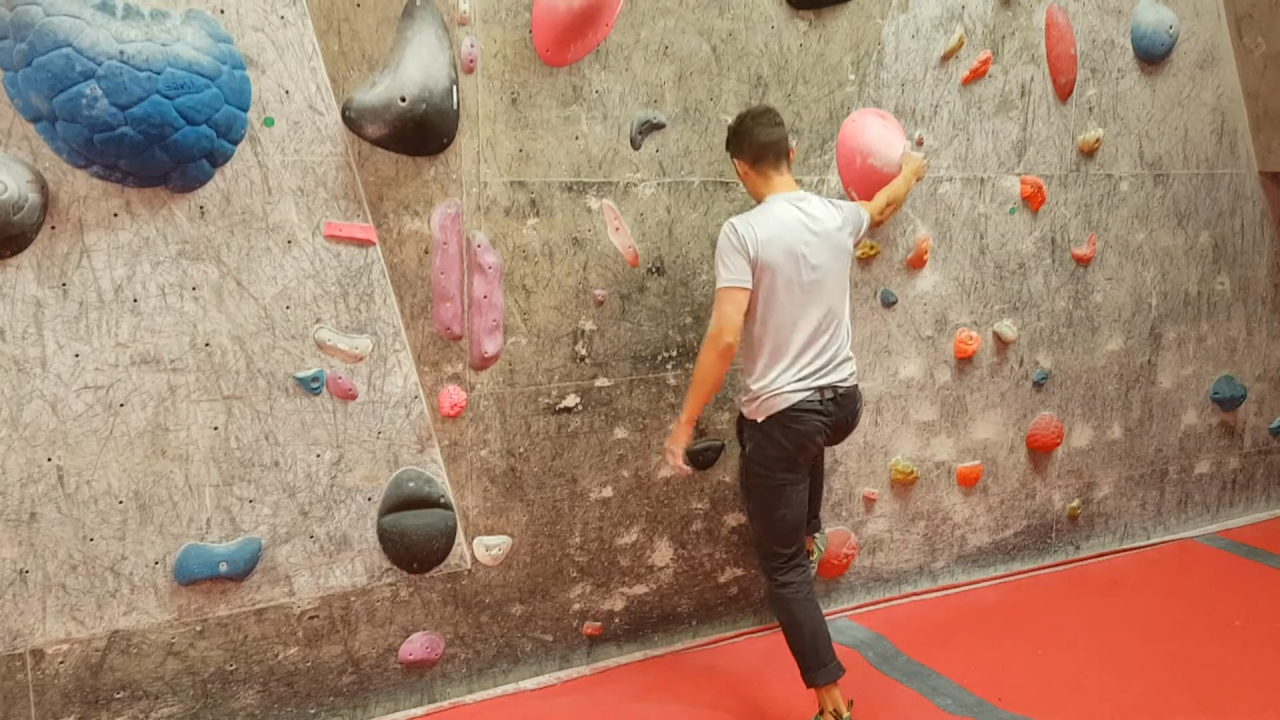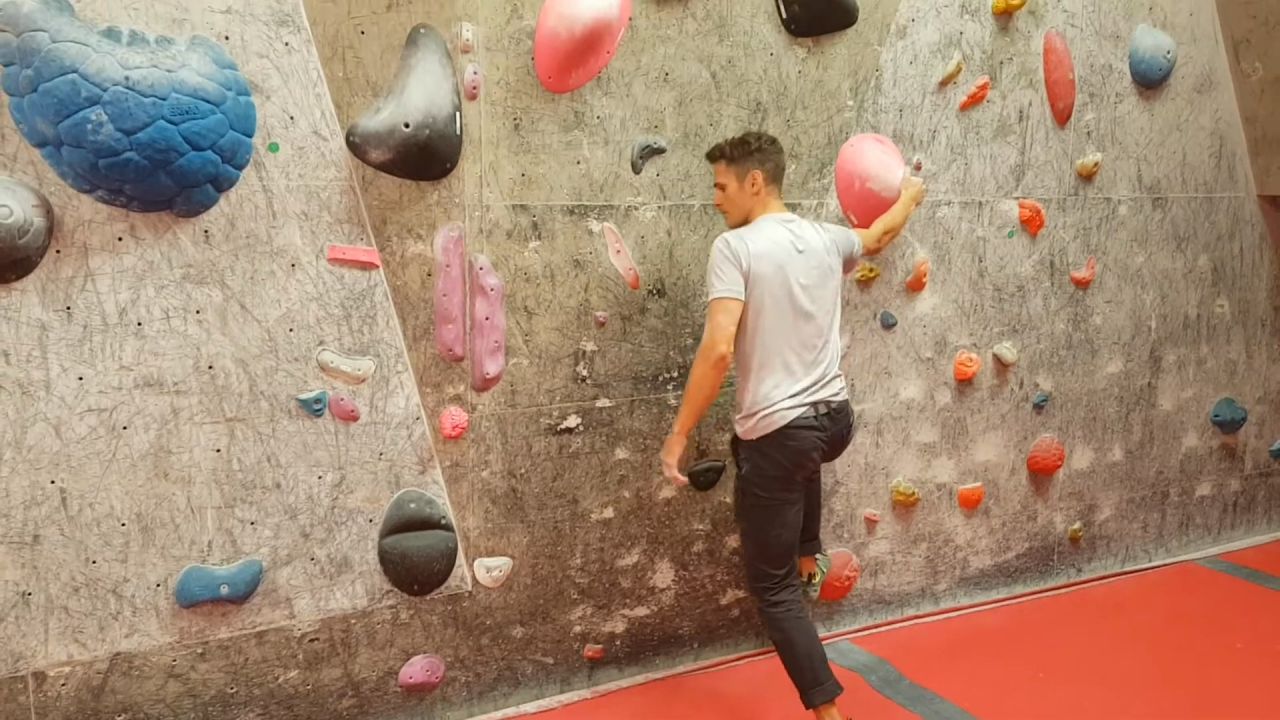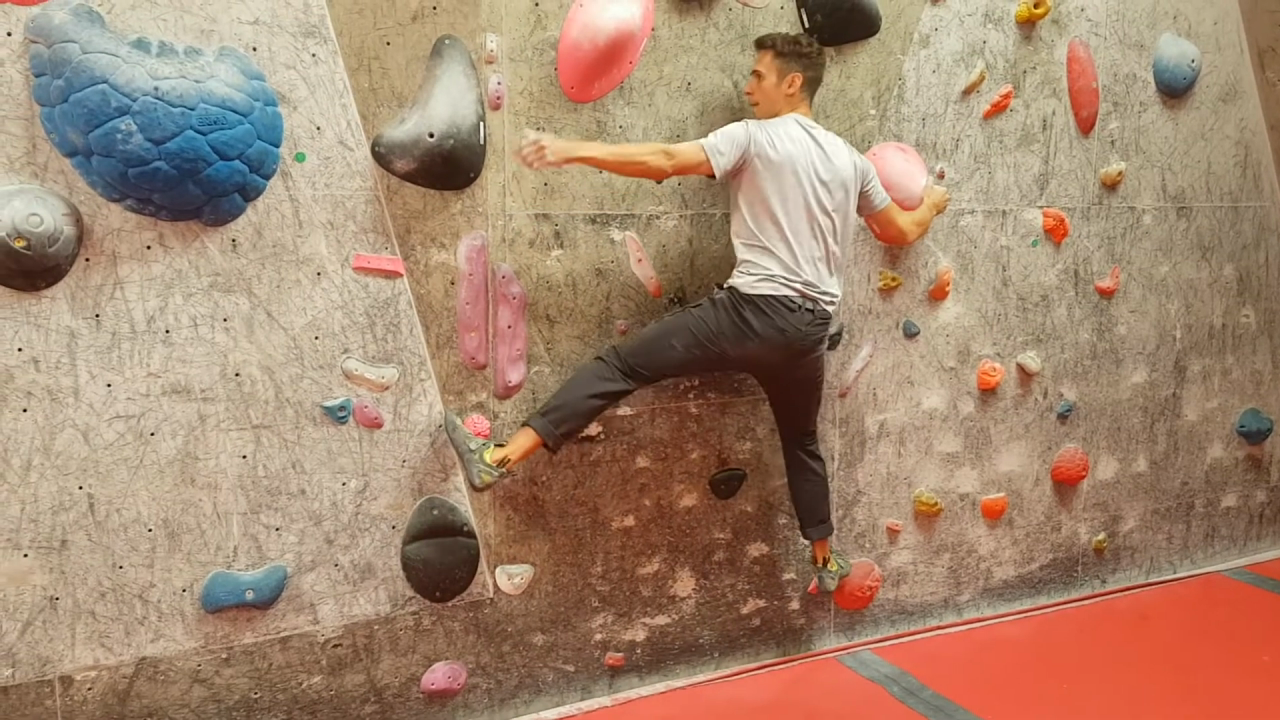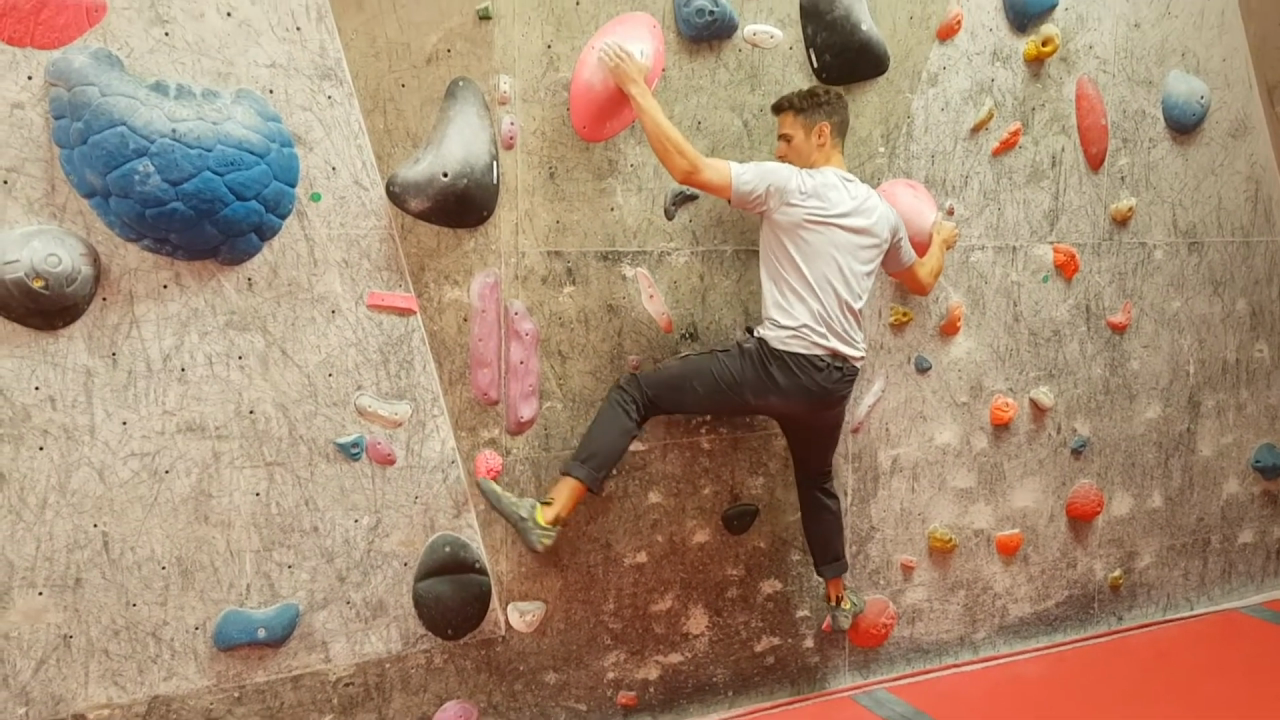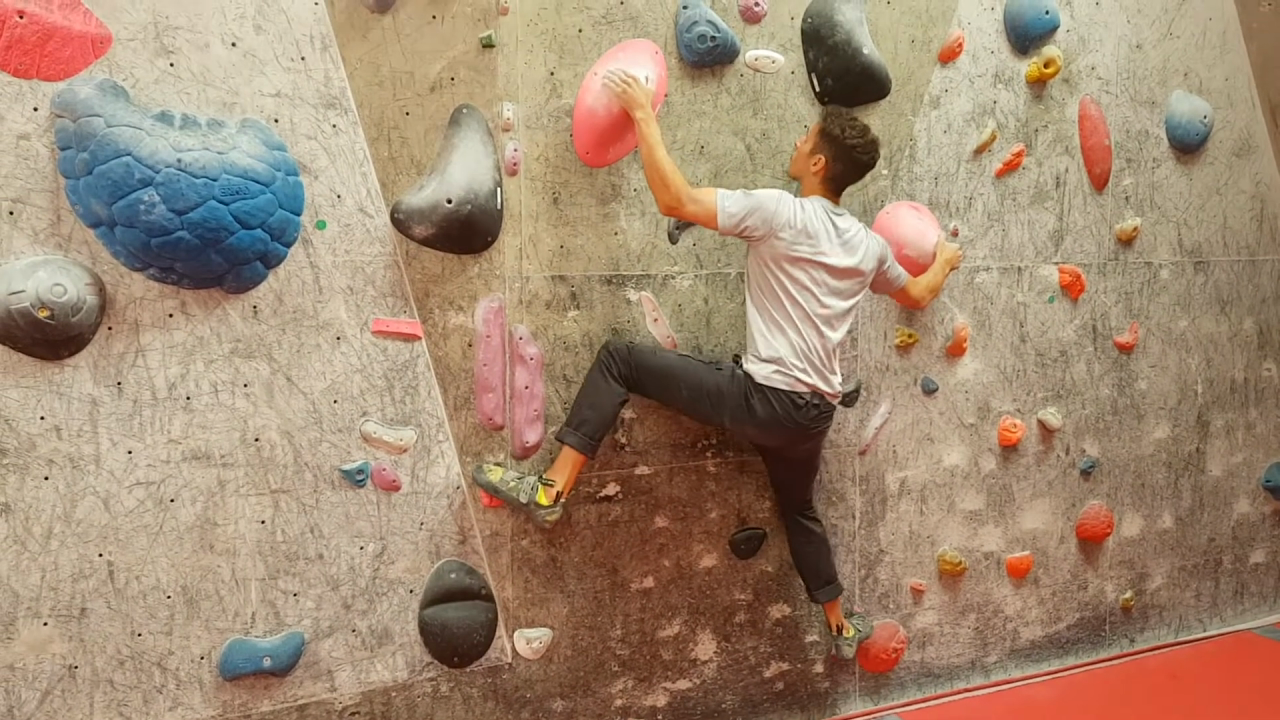
dt=1s
person 1, frame 1
left shoulder: (742, 232)
right shoulder: (838, 215)
left elbow: (723, 338)
right elbow: (881, 206)
left wrist: (684, 424)
right wrist: (909, 172)
left hip: (780, 416)
right hip: (842, 401)
left knee: (783, 568)
right ankle: (809, 532)
person 1, frame 2
left shoulder: (734, 247)
right shoulder: (824, 238)
left elbow: (719, 346)
right elbow: (878, 235)
left wrist: (679, 435)
right wrist: (909, 197)
left hip: (775, 433)
right hip: (836, 419)
left knee: (772, 588)
right ankle: (809, 558)
person 1, frame 3
left shoulder: (754, 137)
right shoulder: (851, 160)
left elbow: (662, 163)
right elbow: (903, 232)
left wrist: (571, 150)
right wrist: (931, 205)
left hip: (752, 311)
right hip: (809, 326)
left knee: (620, 365)
right knee: (802, 441)
left ankle: (498, 457)
right ankle: (826, 560)
person 1, frame 4
left shoulder: (787, 185)
right shoulder: (881, 212)
left elbow: (687, 168)
right elbow: (921, 281)
left wrist: (637, 90)
right wrist: (940, 242)
left hip: (778, 364)
right hip: (833, 379)
left knee: (636, 391)
right knee: (816, 481)
left ankle: (550, 514)
right ankle: (839, 599)
person 1, frame 5
left shoulder: (779, 213)
right shoulder: (868, 245)
left elbow: (674, 200)
right elbow: (917, 295)
left wrist: (643, 115)
right wrist: (943, 262)
left hip: (762, 397)
right hip: (813, 412)
left knee: (618, 359)
right knee: (799, 509)
left ankle: (550, 489)
right ankle: (841, 626)
